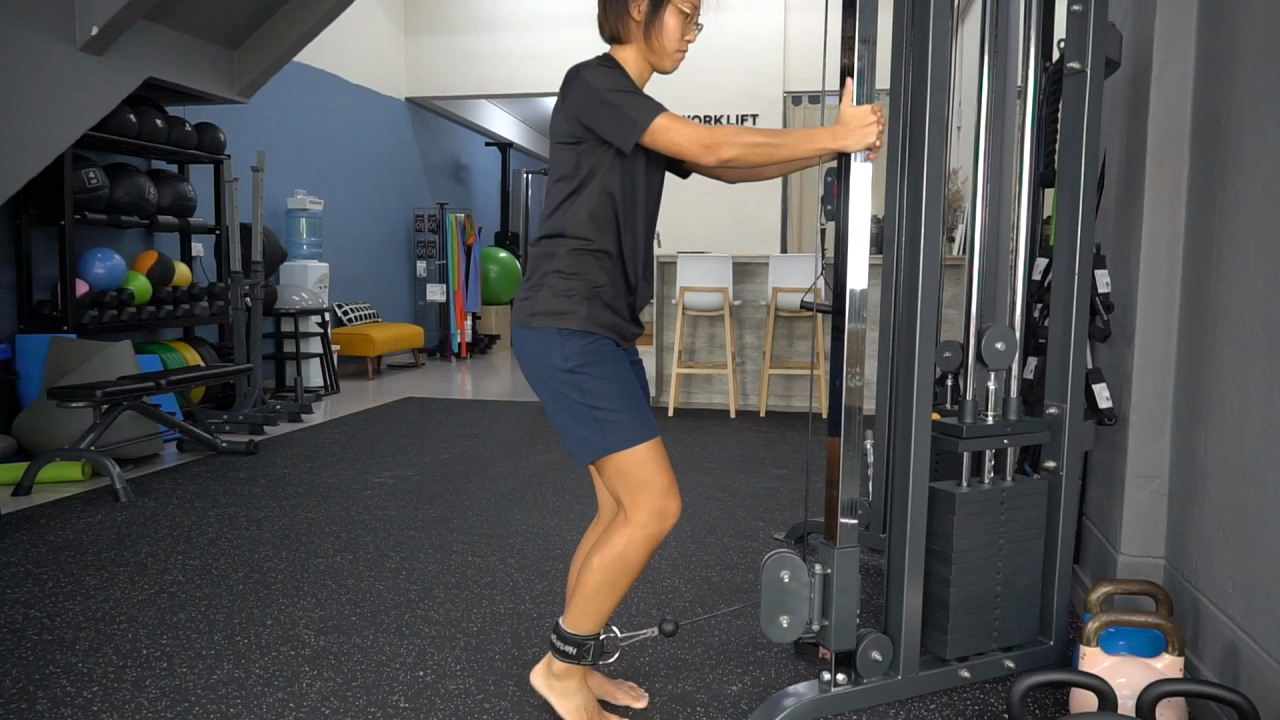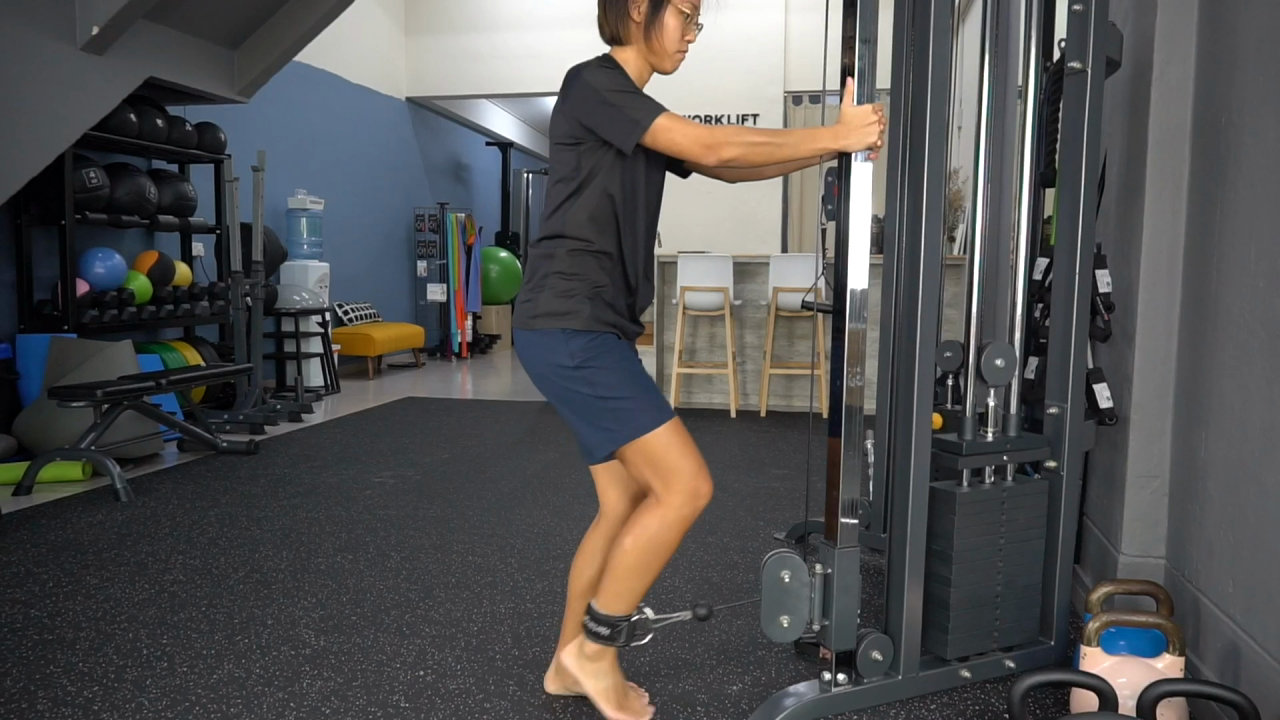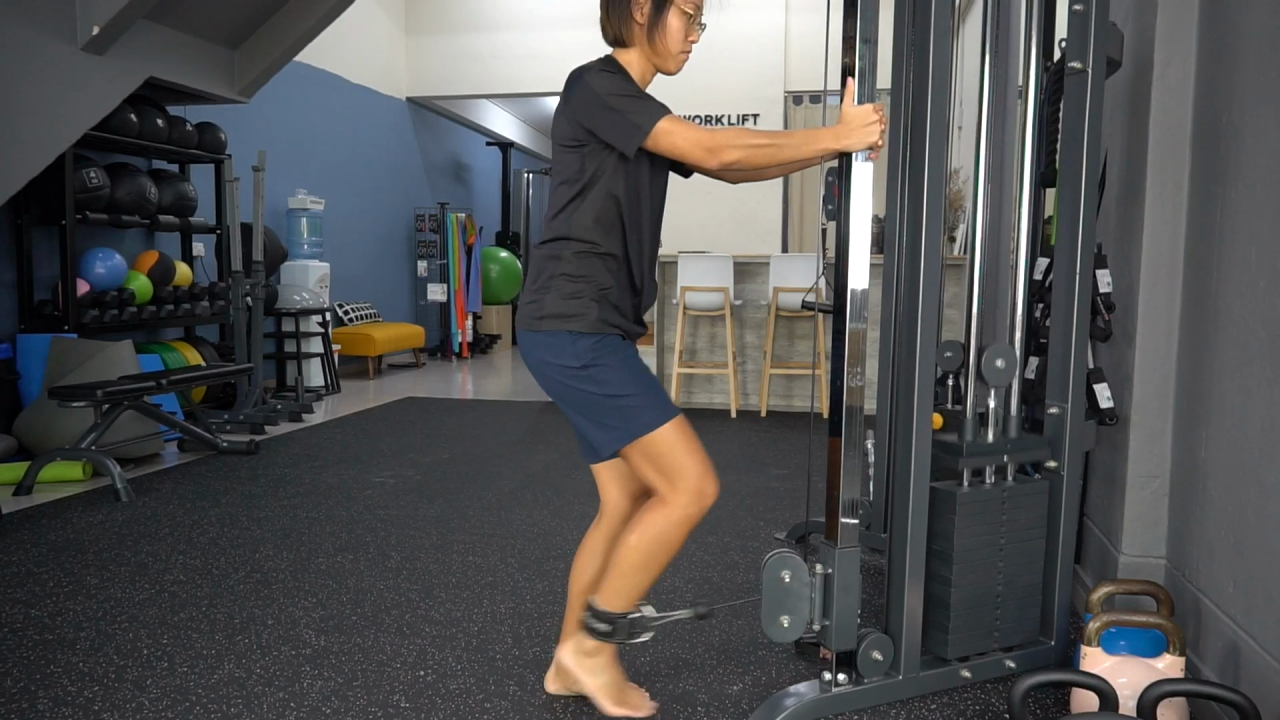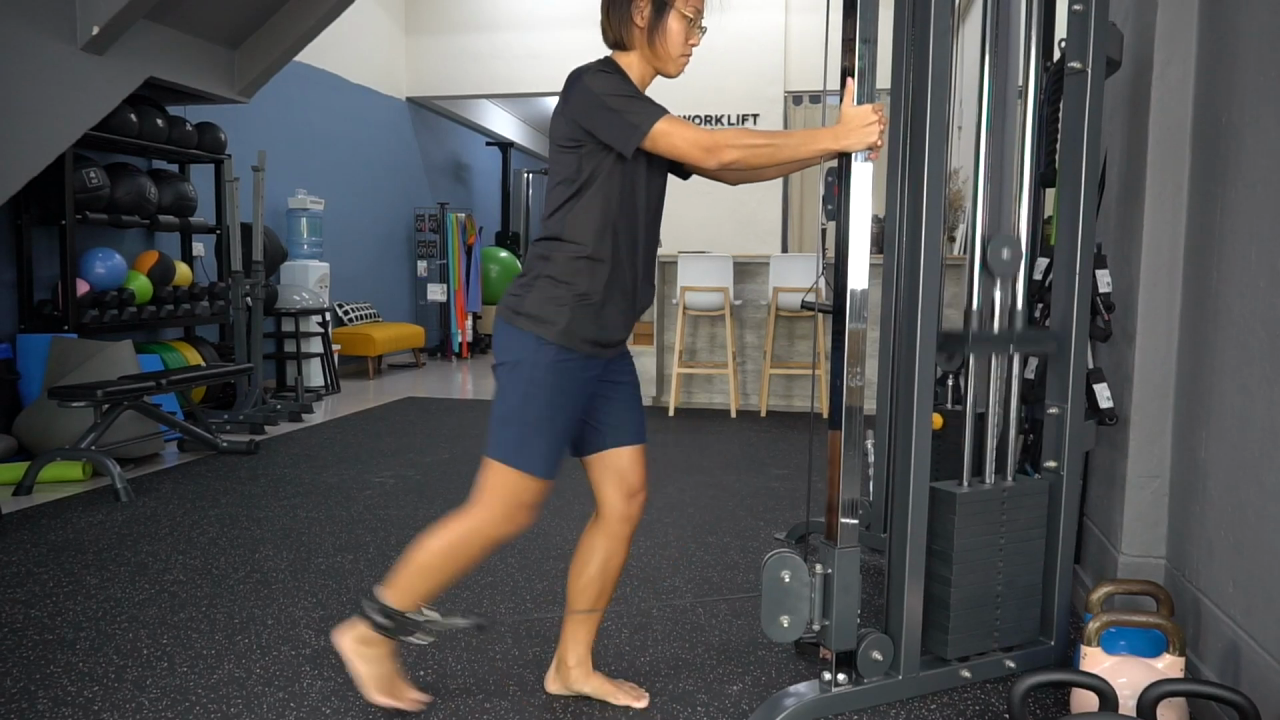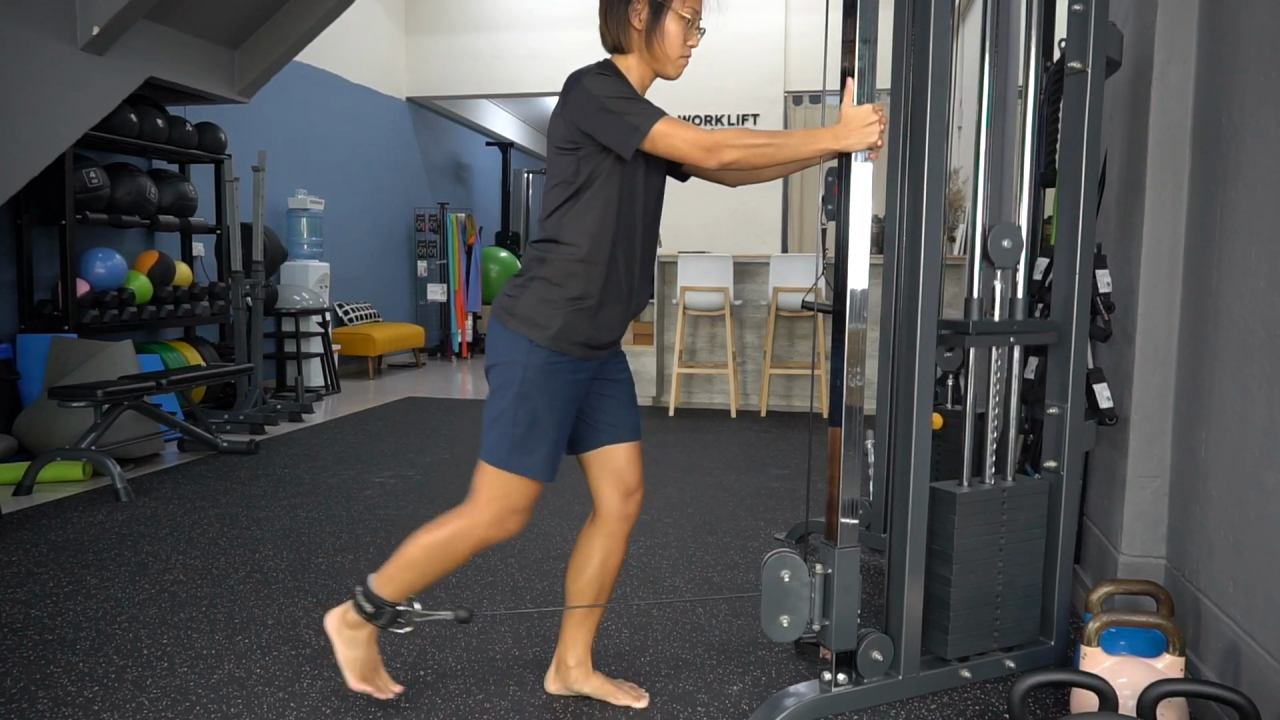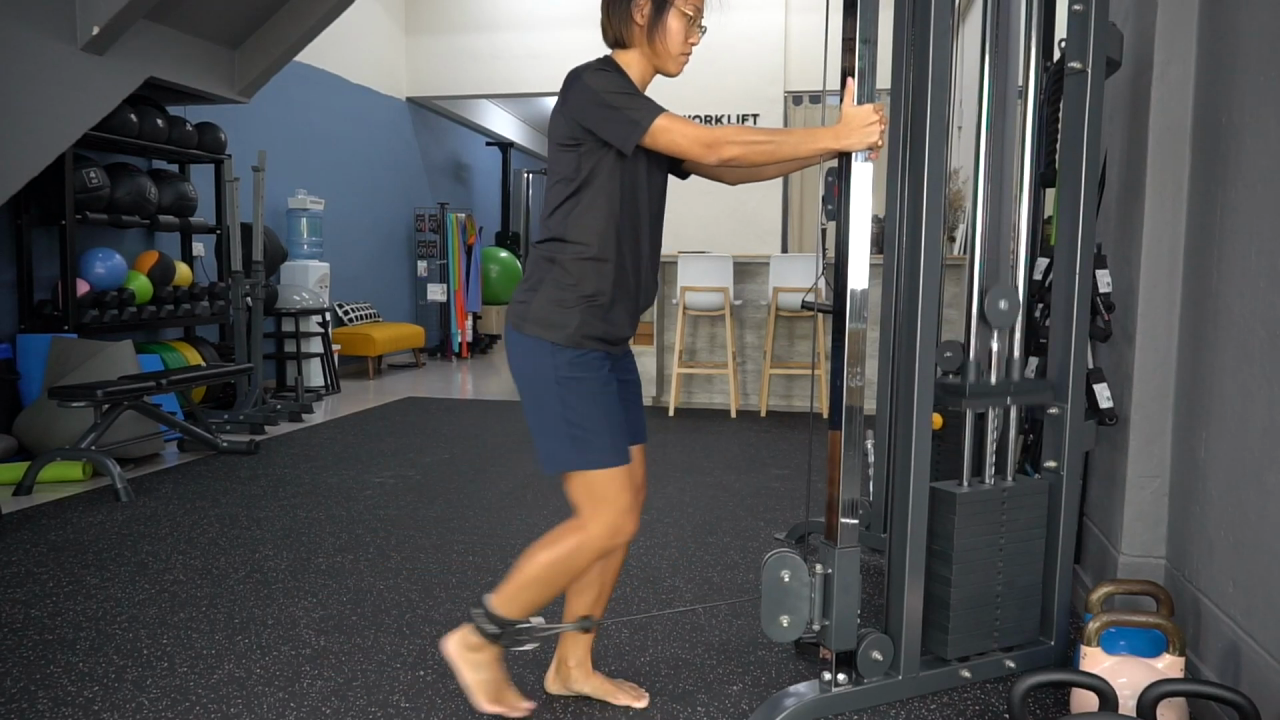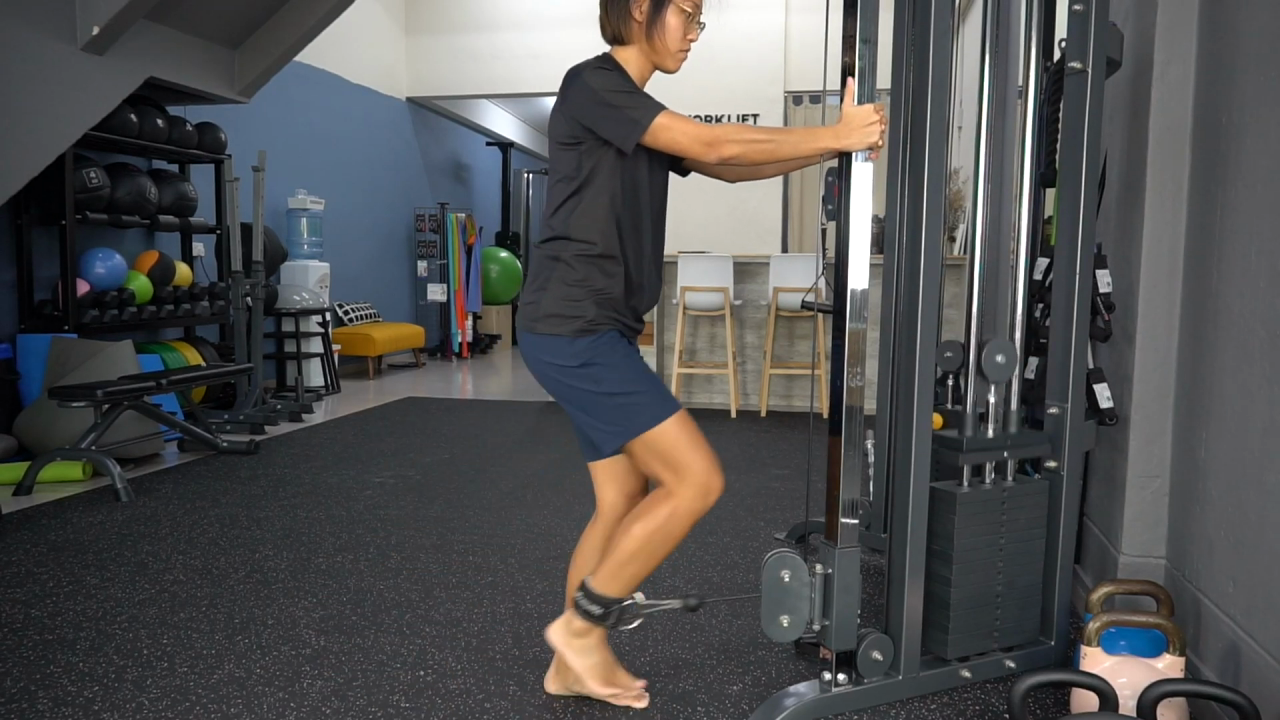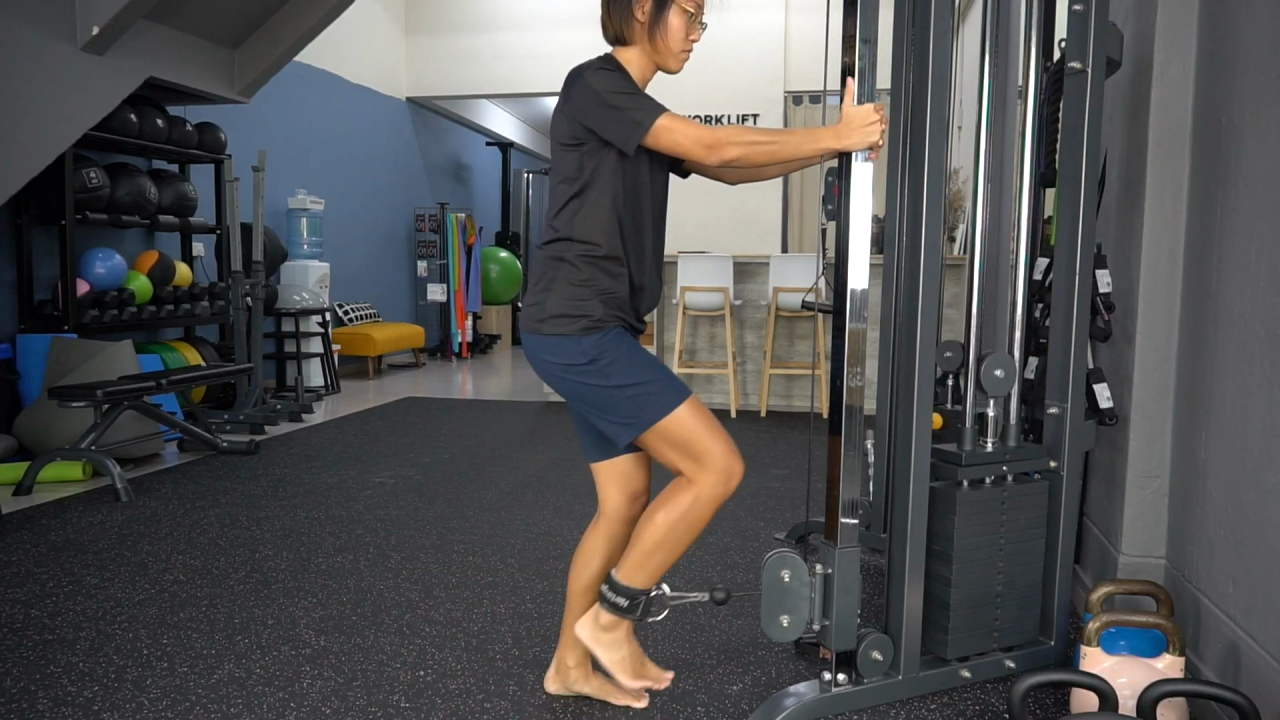
dt=0.4s
person 1, frame 1
left shoulder: (639, 112)
right shoulder: (591, 83)
left elbow: (726, 168)
right elbow: (710, 148)
left wrist: (836, 142)
right wrist: (834, 136)
left hip: (603, 331)
right hip: (565, 329)
left knee: (624, 507)
right knee: (653, 506)
person 1, frame 2
left shoulder: (636, 111)
right shoulder: (591, 83)
left elbow: (725, 169)
right elbow: (711, 148)
left wrist: (838, 139)
right wrist: (835, 136)
left hip: (600, 330)
right hip: (567, 329)
left knee: (627, 503)
right knee: (685, 486)
right ankle: (596, 646)
person 1, frame 3
left shoulder: (639, 109)
right shoulder: (594, 86)
left elbow: (728, 169)
right elbow: (713, 152)
left wrist: (836, 139)
right wrist: (835, 137)
left hip: (602, 332)
right hip: (572, 330)
left knee: (629, 502)
right knee: (690, 488)
left ankle: (580, 658)
right ankle: (590, 643)
person 1, frame 4
left shoulder: (639, 114)
right shoulder: (594, 88)
left elbow: (727, 170)
right elbow: (714, 151)
left wrist: (827, 144)
right wrist: (832, 137)
left hip: (600, 342)
right hip: (548, 333)
left knee: (625, 500)
right knee: (503, 513)
left ankle: (573, 665)
right ankle: (371, 629)
person 1, frame 5
left shoulder: (641, 117)
right shoulder: (592, 91)
left elbow: (726, 172)
right elbow: (711, 150)
left wrist: (829, 145)
right wrist: (832, 137)
left hip: (595, 343)
right hip: (541, 337)
left knee: (620, 498)
right knee: (497, 513)
left ankle: (573, 666)
right ankle: (360, 616)
person 1, frame 6
left shoulder: (641, 119)
right shoulder: (592, 86)
left elbow: (725, 169)
right elbow: (712, 148)
left wrist: (831, 144)
right wrist: (834, 136)
left hip: (601, 337)
right hip: (559, 336)
left knee: (622, 507)
right knee: (607, 520)
right ankle: (480, 638)
person 1, frame 7
left shoulder: (642, 114)
right shoulder: (592, 84)
left elbow: (726, 167)
right elbow: (713, 146)
left wrist: (833, 143)
right wrist: (835, 136)
left hip: (600, 330)
right hip: (570, 329)
left knee: (626, 499)
right knee: (696, 481)
left ankle: (570, 667)
right ankle: (583, 623)
person 1, frame 8
left shoulder: (636, 108)
right shoulder: (593, 84)
left elbow: (728, 170)
right elbow: (713, 148)
left wrist: (836, 141)
right wrist: (834, 136)
left hip: (602, 331)
right hip: (575, 328)
left knee: (627, 498)
right knee: (715, 468)
left ankle: (572, 665)
right ankle: (608, 617)
